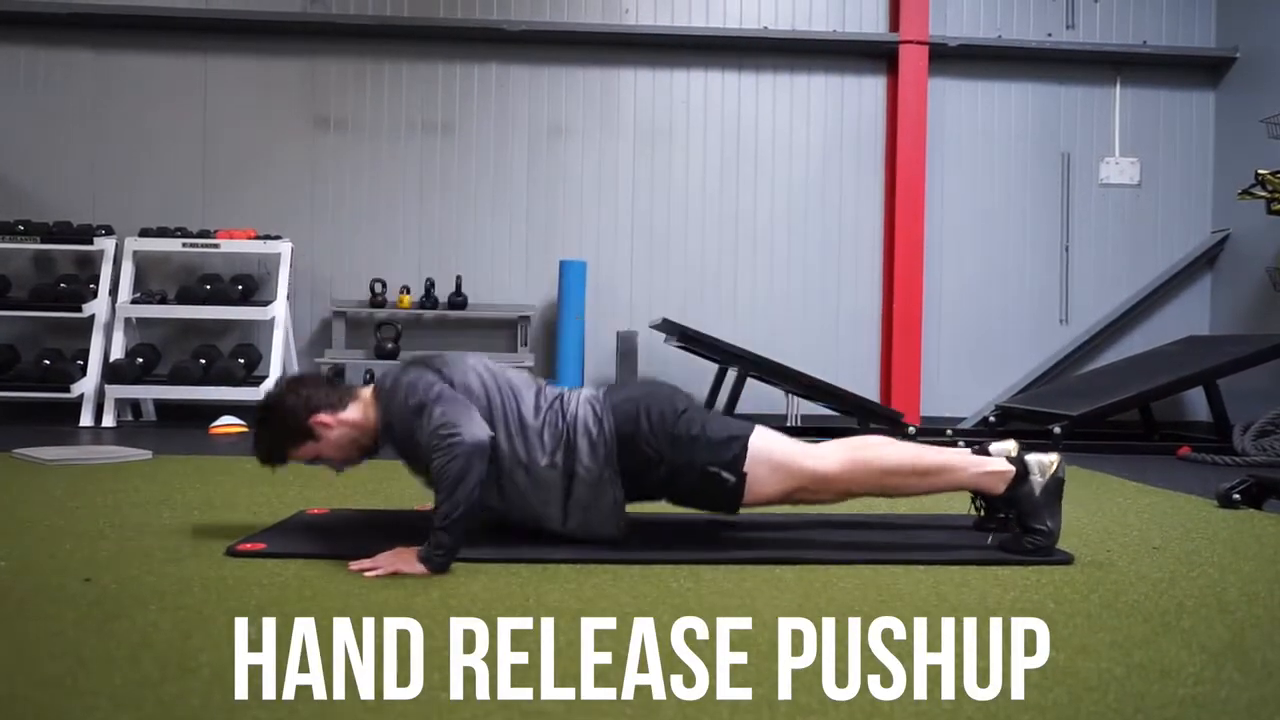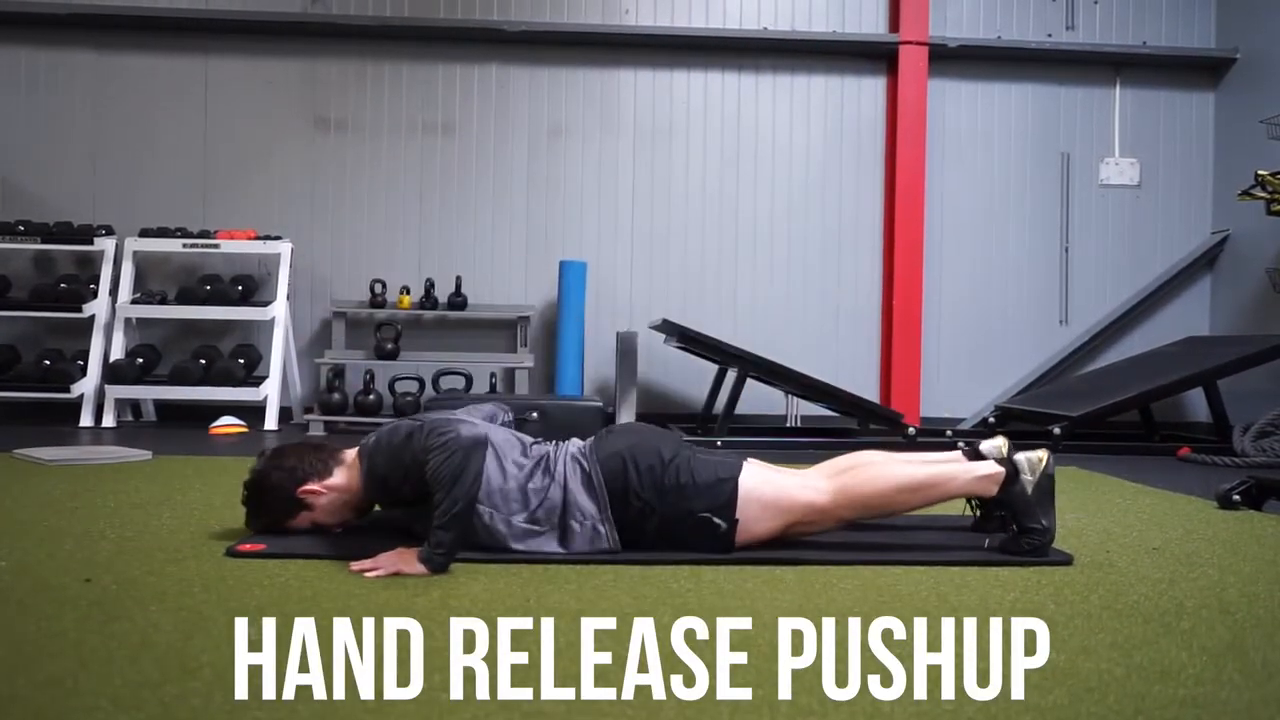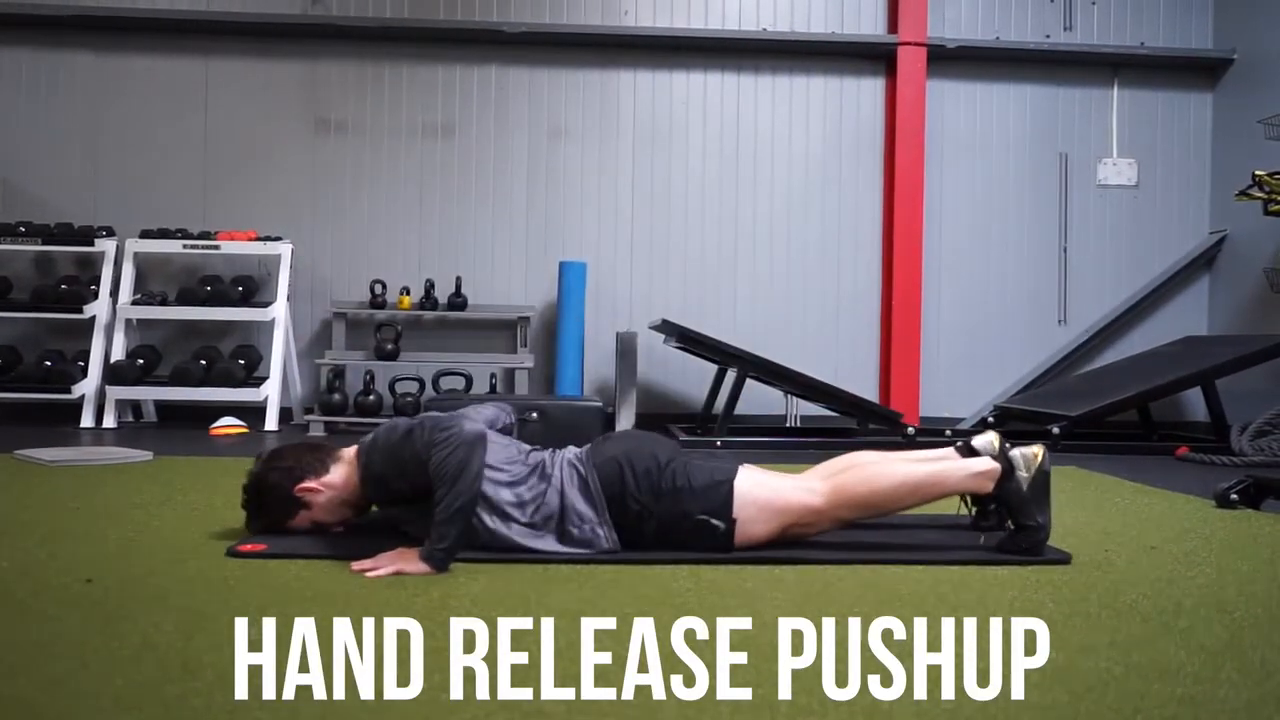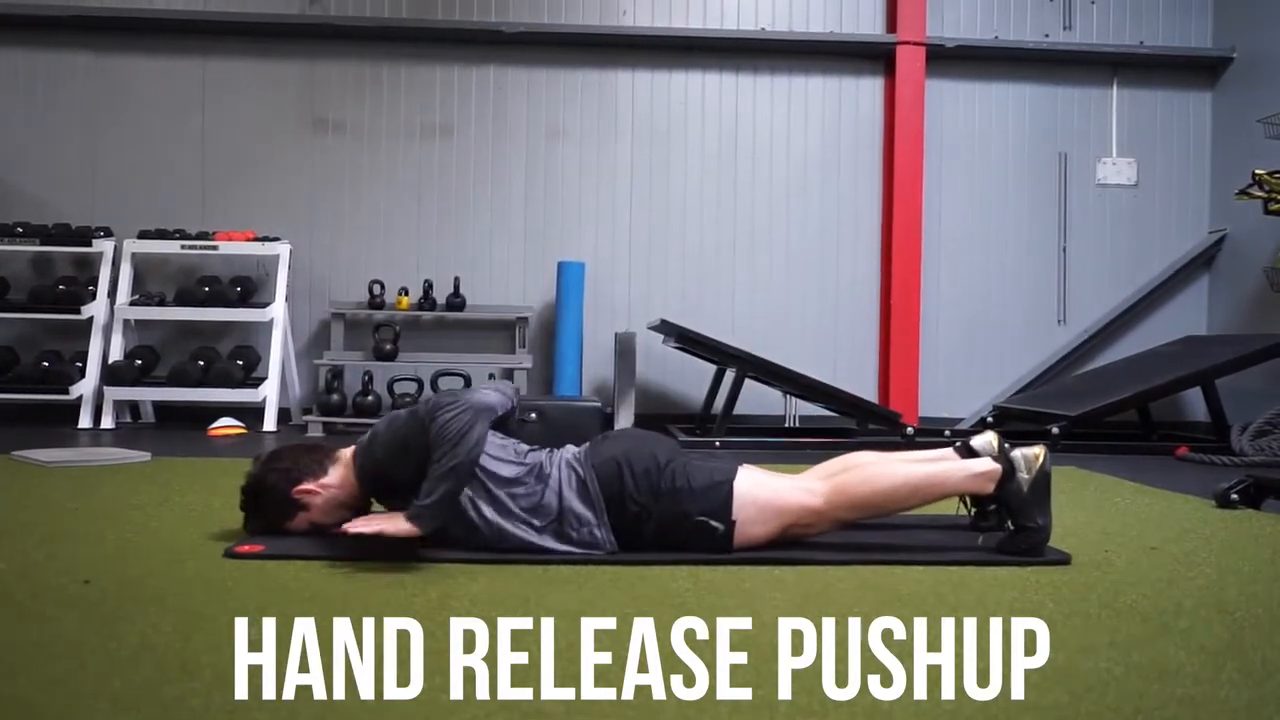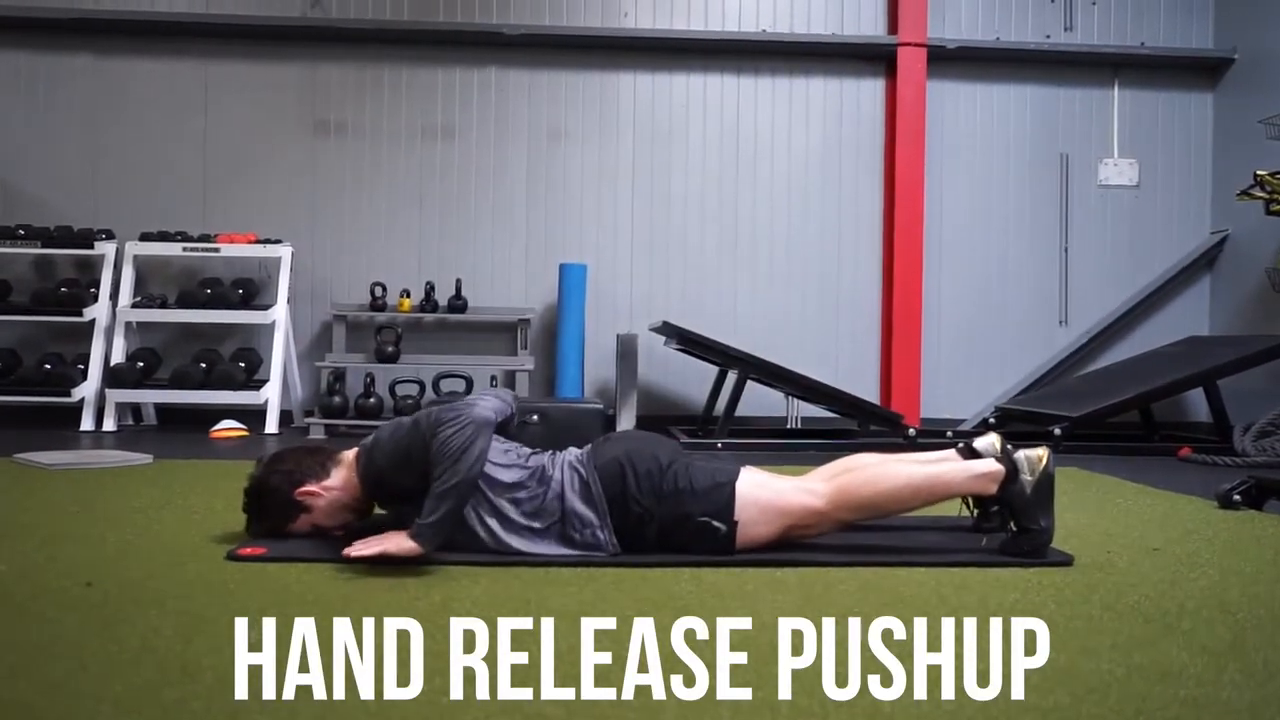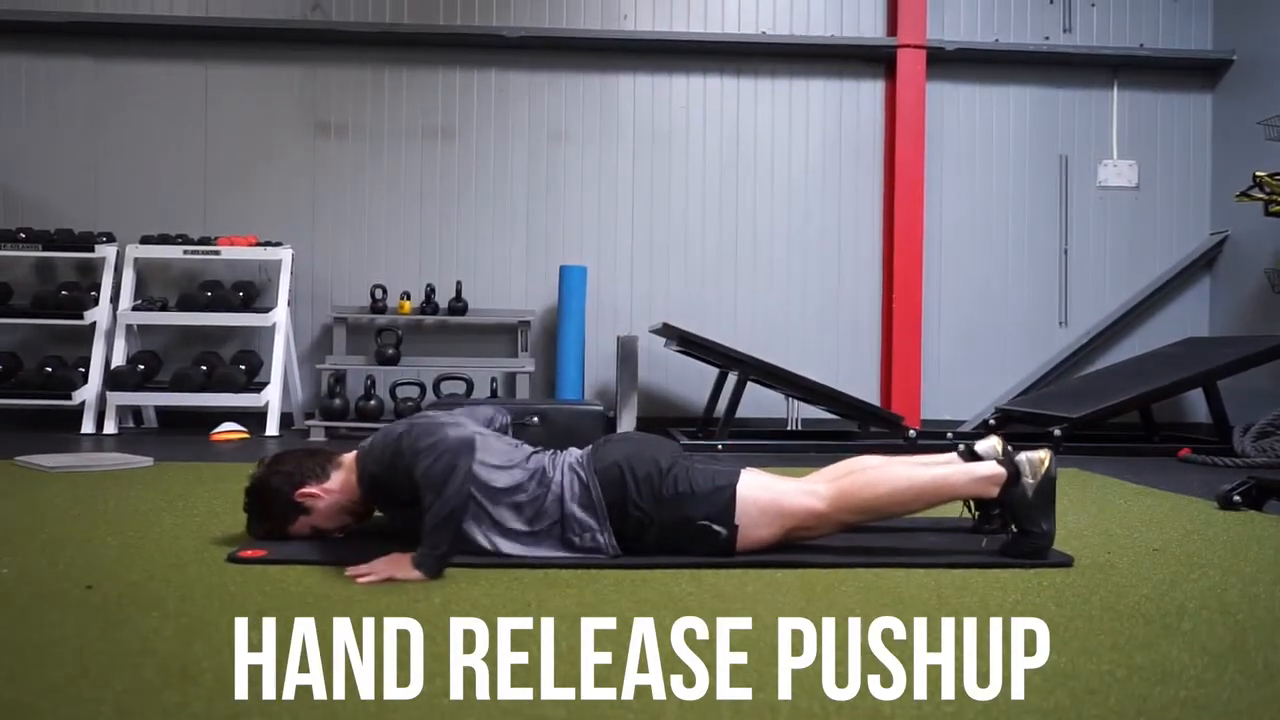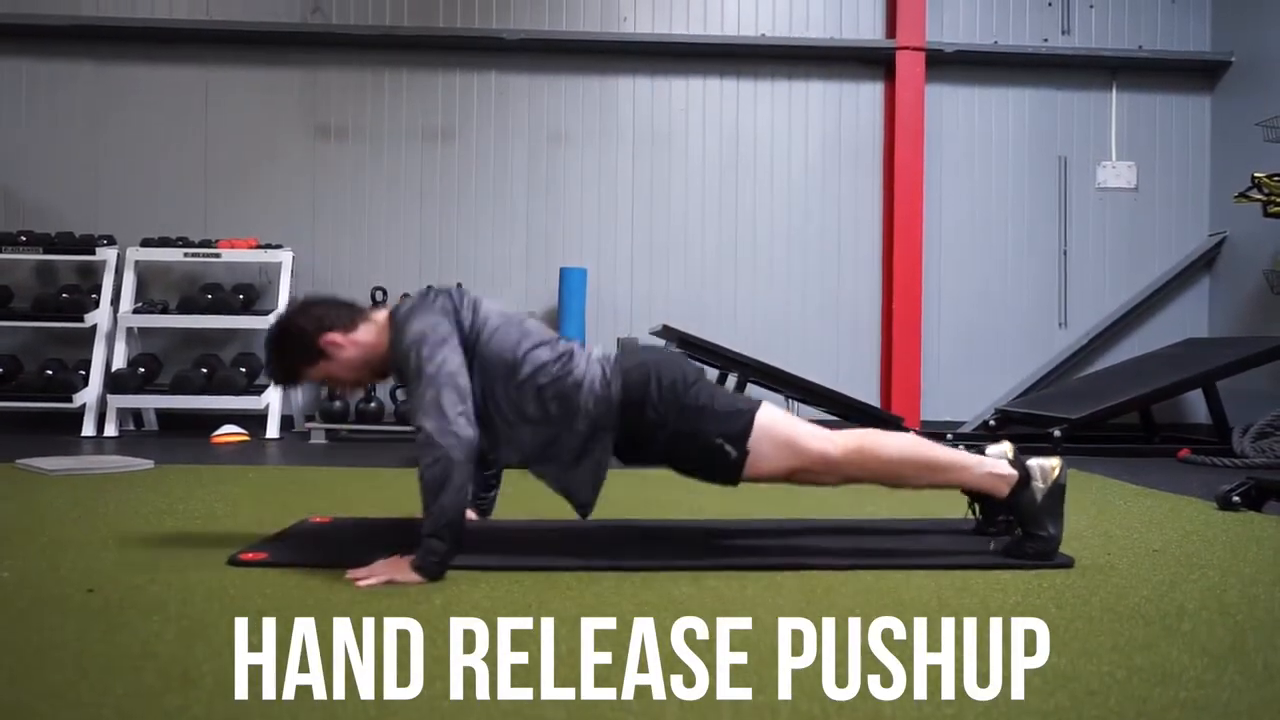
dt=0.4s
person 1, frame 1
left shoulder: (402, 393)
right shoulder: (417, 383)
left elbow: (471, 444)
left wrist: (433, 552)
right wrist: (455, 517)
left hip: (631, 440)
right hip: (624, 424)
left knee: (818, 473)
right knee: (815, 475)
left ankle: (1011, 474)
right ankle: (989, 455)
person 1, frame 2
left shoulder: (384, 454)
right shoulder: (404, 447)
left elbow: (465, 442)
right elbow: (493, 412)
left wrist: (433, 552)
right wrist: (442, 526)
left hip: (625, 491)
right hip: (616, 465)
left knee: (815, 501)
right knee: (813, 489)
left ankle: (1000, 475)
right ankle: (979, 458)
person 1, frame 3
left shoulder: (383, 456)
right shoulder: (401, 450)
left elbow: (464, 439)
right elbow: (494, 413)
left wrist: (434, 551)
right wrist: (433, 525)
left hip: (624, 495)
right hip: (615, 476)
left knee: (811, 504)
right knee: (810, 496)
left ankle: (999, 470)
right ankle: (974, 455)
person 1, frame 4
left shoulder: (382, 454)
right shoulder: (399, 457)
left elbow: (471, 406)
right elbow: (499, 395)
left wrist: (421, 516)
left hip: (624, 496)
right hip: (614, 475)
left knee: (812, 504)
right knee: (809, 490)
left ankle: (998, 472)
right ankle: (973, 453)
person 1, frame 5
left shoulder: (384, 456)
right shoulder: (401, 456)
left elbow: (470, 420)
right elbow: (498, 402)
left wrist: (423, 531)
left hip: (625, 498)
right hip: (614, 474)
left knee: (813, 505)
right knee: (812, 490)
left ankle: (1000, 474)
right ankle: (974, 455)
person 1, frame 6
left shoulder: (382, 459)
right shoulder: (401, 452)
left elbow: (452, 440)
right elbow: (492, 413)
left wrist: (426, 556)
right wrist: (442, 522)
left hip: (623, 499)
right hip: (617, 476)
left knee: (813, 506)
right knee: (815, 494)
left ankle: (1001, 475)
right ankle: (978, 459)
person 1, frame 7
left shoulder: (416, 327)
right shoulder: (429, 318)
left elbow: (451, 438)
right elbow: (487, 409)
left wrist: (428, 558)
right wrist: (475, 505)
left hip: (635, 401)
right hip: (628, 393)
left knee: (824, 455)
right knee: (819, 459)
left ankle: (1014, 480)
right ankle: (989, 460)
